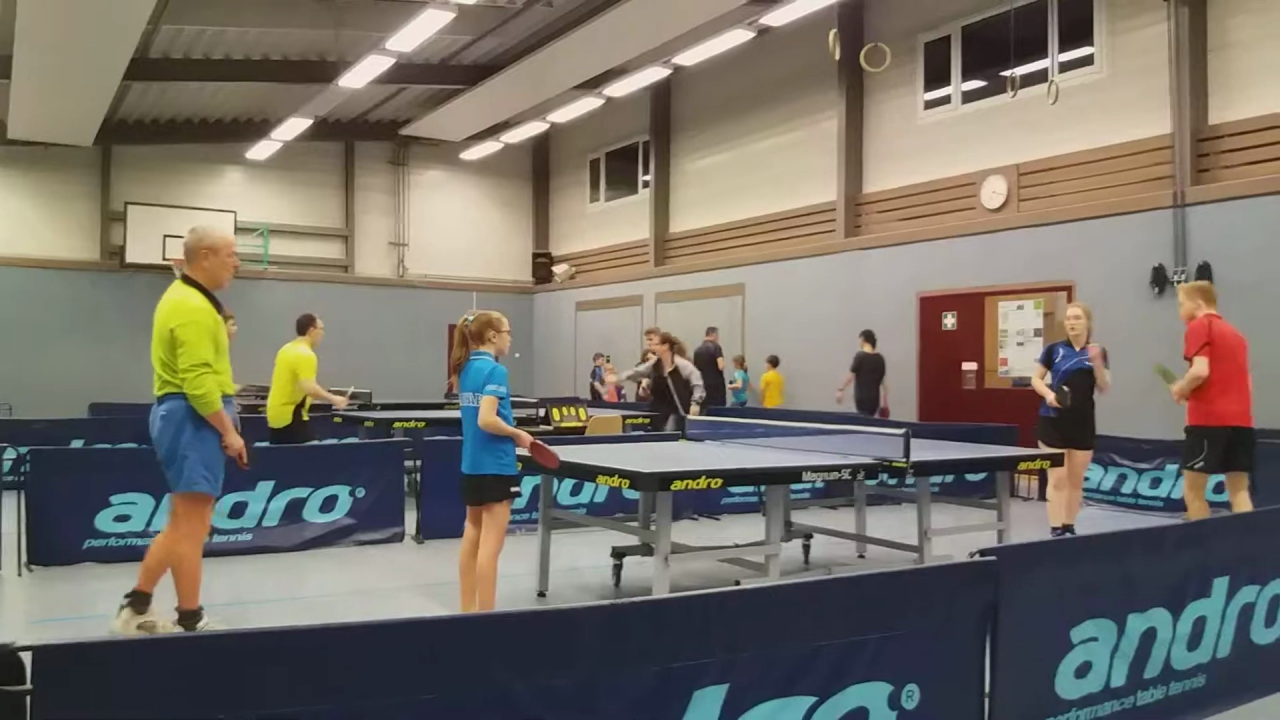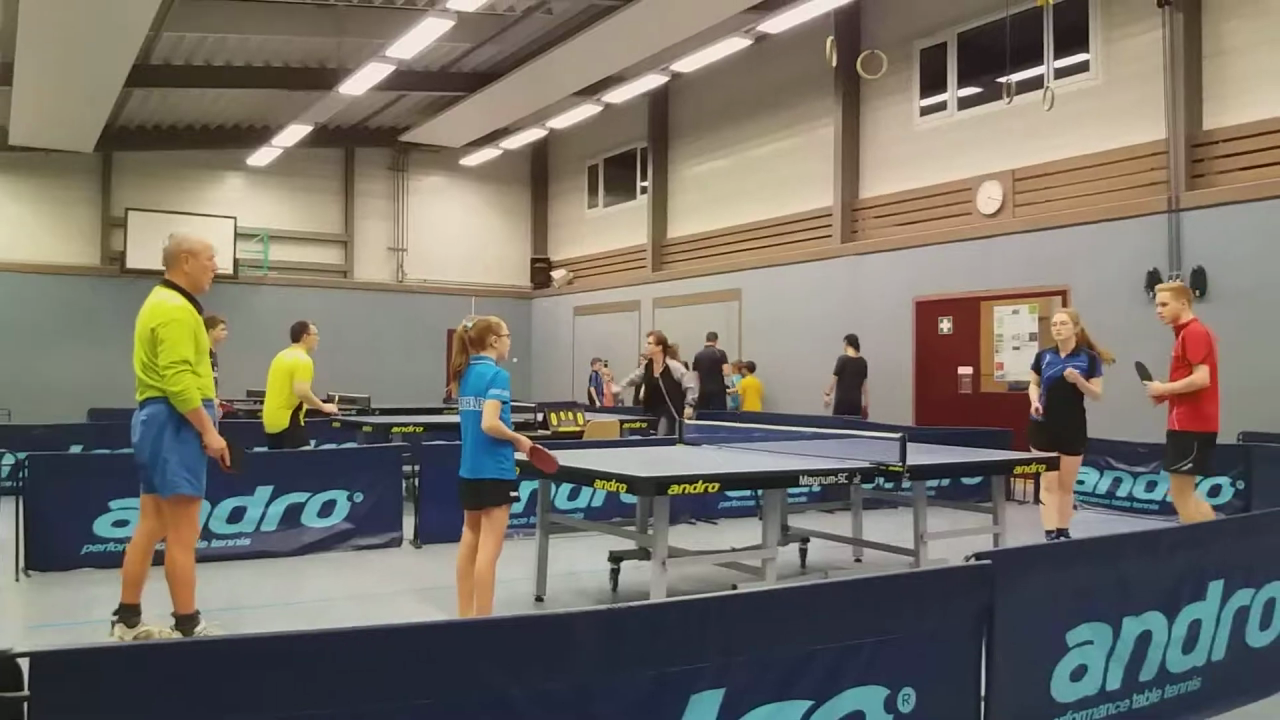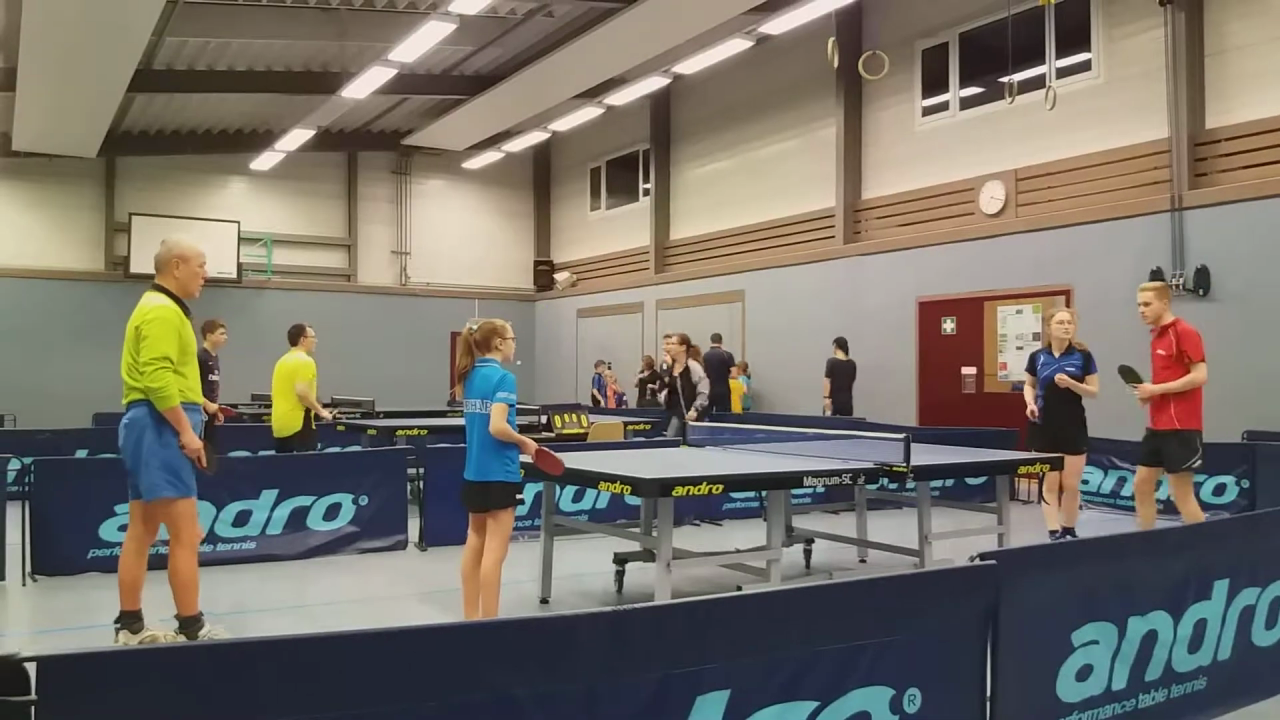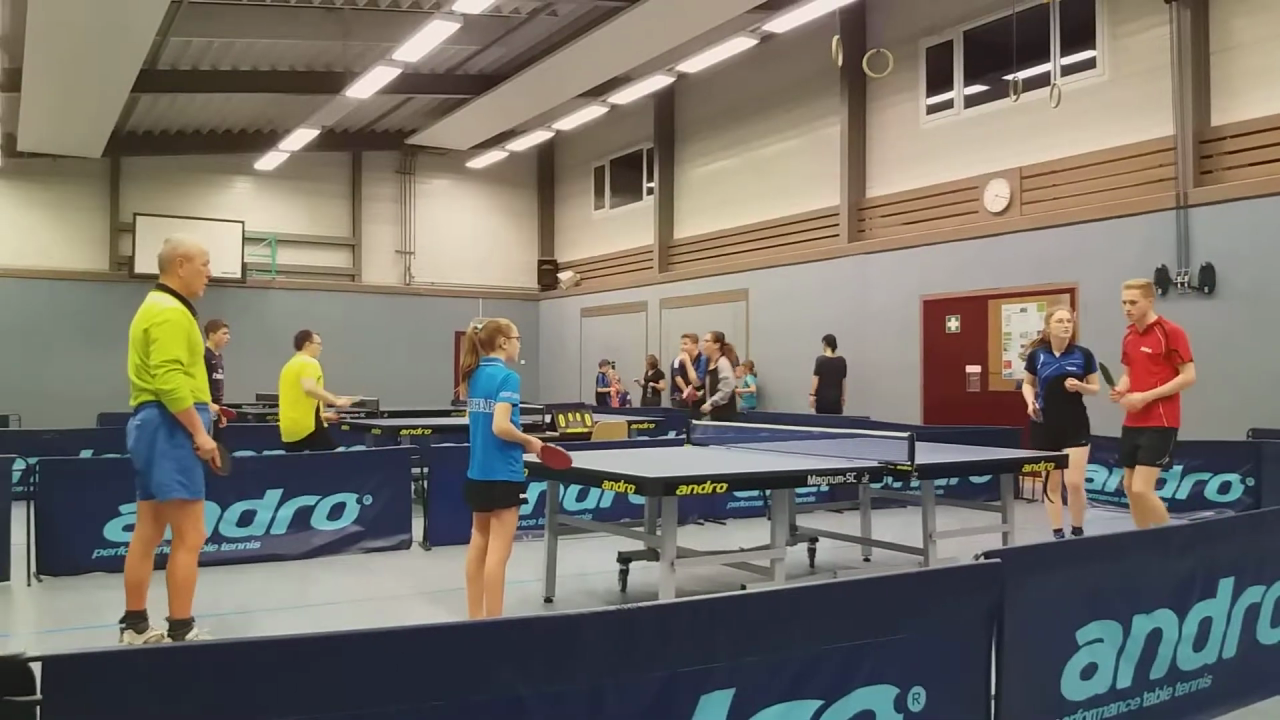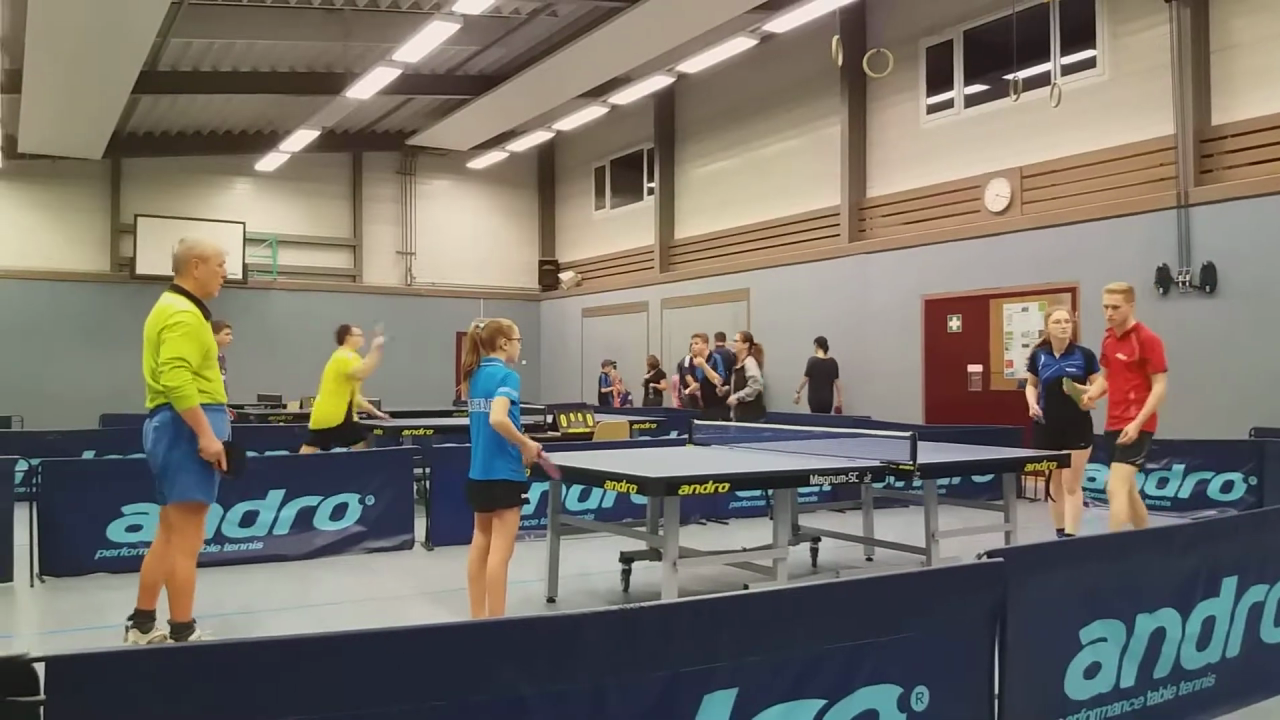
dt=0.3s
person 1, frame 1
left shoulder: (180, 296)
right shoulder: (194, 309)
right elbow: (198, 382)
left wrist: (222, 419)
right wrist: (227, 431)
left hip: (176, 415)
right hip: (194, 420)
left knee: (181, 523)
right knee: (192, 527)
left ankle: (135, 608)
right ankle: (189, 621)
person 1, frame 2
left shoulder: (163, 301)
right shoulder: (175, 309)
right elbow: (178, 381)
left wrist: (204, 425)
right wrist: (209, 431)
left hip: (158, 420)
right hip: (176, 423)
left knee: (150, 527)
right knee: (183, 532)
left ankle: (126, 620)
right ankle: (187, 626)
person 1, frame 3
left shoulder: (157, 308)
right shoulder: (162, 310)
right elbow: (157, 379)
left wrist: (192, 415)
right wrist: (186, 432)
left hip: (152, 428)
right hip: (160, 428)
left knee: (140, 533)
right knee: (187, 534)
left ankle: (129, 626)
right ankle: (192, 629)
person 1, frame 4
left shoulder: (157, 307)
right shoulder: (170, 312)
right elbow: (169, 381)
left wrist: (195, 425)
right wrist: (199, 432)
left hip: (157, 427)
right hip: (171, 429)
left knee: (147, 534)
right knee: (190, 537)
left ankle: (135, 626)
right ankle: (180, 631)
person 1, frame 5
left shoulder: (173, 306)
right shoulder: (184, 314)
right elbow: (175, 379)
right wrist: (206, 434)
left hip: (179, 428)
right hip: (188, 430)
left knee: (168, 537)
right knee: (187, 541)
left ankle: (141, 625)
right ankle: (182, 635)
person 2, frame 1
left shoulder: (466, 369)
right shoulder: (495, 370)
right elbow: (486, 419)
left wrist: (510, 433)
right wrist: (518, 434)
left hip: (471, 466)
right hip: (496, 467)
left knee: (472, 538)
right knee: (490, 545)
left ankle: (468, 609)
right ankle: (485, 613)
person 2, frame 2
left shoulder: (465, 374)
right shoulder: (497, 375)
right elbow: (489, 424)
left wrist: (509, 438)
right wrist: (518, 439)
left hip: (469, 470)
right hip: (495, 471)
left knee: (469, 542)
right knee: (489, 548)
left ankle: (466, 614)
right ankle: (483, 618)
person 2, frame 3
left shoulder: (470, 377)
right shoulder: (503, 378)
right elbow: (497, 427)
left wrist: (516, 442)
right wrist: (524, 442)
left hip: (473, 473)
right hip: (499, 474)
left knee: (474, 545)
right knee: (494, 552)
left ankle: (471, 617)
right ankle: (488, 621)
person 2, frame 4
left shoulder: (474, 376)
right shoulder: (507, 377)
right elbow: (501, 427)
right wrist: (529, 441)
left hip: (477, 472)
right hip: (503, 474)
left knee: (478, 544)
right knee: (498, 551)
left ankle: (475, 616)
right ankle: (493, 621)
person 2, frame 5
left shoulder: (476, 375)
right shoulder: (507, 376)
right elbow: (498, 418)
right wrist: (526, 446)
left hip: (480, 472)
right hip: (505, 473)
left knee: (481, 544)
right knee: (500, 550)
left ankle: (478, 616)
right ankle: (495, 621)
person 3, frame 1
left shoulder: (1198, 327)
right shoulder: (1234, 333)
left elbow: (1200, 371)
left wrist: (1180, 390)
left hip: (1208, 419)
right hip: (1240, 420)
left knee: (1194, 490)
right knee: (1239, 491)
person 3, frame 2
left shoulder: (1193, 333)
right shoulder: (1195, 332)
left elbow: (1202, 379)
left wrist: (1163, 389)
right wrist: (1168, 395)
left hip: (1188, 424)
right hip: (1201, 423)
left knee: (1180, 494)
right knee: (1184, 493)
person 3, frame 3
left shoulder: (1185, 332)
right shoulder: (1156, 336)
left elbow: (1200, 376)
left wrist: (1158, 389)
right wrist: (1147, 391)
left hip: (1181, 426)
right hip: (1158, 424)
left knee: (1182, 493)
right knee: (1142, 485)
person 3, frame 4
left shoulder: (1171, 332)
right shoulder: (1129, 336)
left elbow: (1188, 376)
left wrist: (1147, 396)
right wrist: (1121, 389)
left hip: (1160, 424)
right hip: (1133, 423)
left knee: (1142, 489)
right knee: (1130, 487)
person 3, frame 5
left shoulder: (1148, 339)
right shoulder: (1108, 338)
left elbow: (1160, 387)
left wrist: (1136, 424)
right wrist: (1091, 394)
left hip: (1136, 427)
right hip: (1116, 425)
left knee: (1116, 488)
right knee: (1128, 490)
person 4, frame 1
left shoulder: (1098, 352)
right shoulder: (1054, 350)
left elbow: (1104, 388)
right elbow: (1036, 379)
left wrist: (1098, 362)
right wrist: (1048, 394)
left hip: (1083, 422)
right hip: (1054, 421)
left knee: (1076, 481)
right knee: (1057, 480)
left ankle: (1069, 528)
right ankle: (1056, 530)
person 4, frame 2
left shoulder: (1089, 358)
right shoulder: (1043, 356)
left elbow: (1097, 394)
right elbow: (1033, 385)
left wrist: (1078, 380)
right wrist: (1034, 401)
left hip: (1073, 427)
right hip: (1044, 426)
left knee: (1067, 485)
right knee: (1049, 483)
left ankle: (1063, 532)
right ankle: (1050, 534)
person 4, frame 3
left shoulder: (1083, 356)
right shoulder: (1037, 357)
left elbow: (1094, 391)
right elbow: (1029, 386)
left wrist: (1072, 384)
right wrist: (1030, 403)
left hip: (1073, 427)
right hip: (1043, 427)
left knee: (1071, 486)
right knee: (1049, 484)
left ankle: (1068, 530)
right ankle: (1054, 534)
person 4, frame 4
left shoulder: (1083, 355)
right shoulder: (1036, 355)
left elbow: (1095, 388)
right elbow: (1027, 383)
left wrist: (1079, 386)
right wrist: (1031, 402)
left hip: (1075, 425)
right hip: (1045, 425)
left knee: (1074, 483)
right knee: (1052, 483)
left ankle: (1078, 531)
right ankle: (1058, 533)
person 4, frame 5
left shoulder: (1085, 355)
right shoulder: (1038, 356)
right elbow: (1031, 385)
left wrist: (1081, 389)
right wrist: (1032, 405)
left hip: (1077, 426)
right hip: (1046, 426)
left knee: (1071, 485)
right knee: (1054, 484)
left ankle: (1070, 536)
right ankle: (1060, 533)
